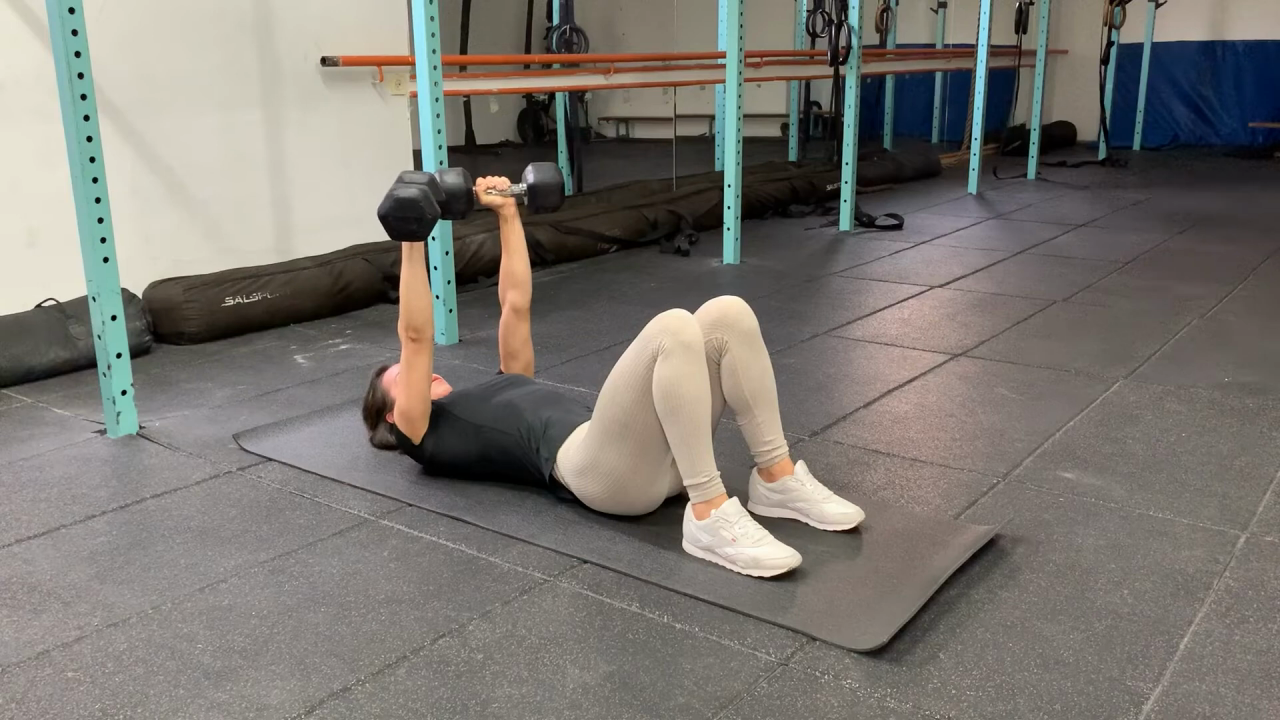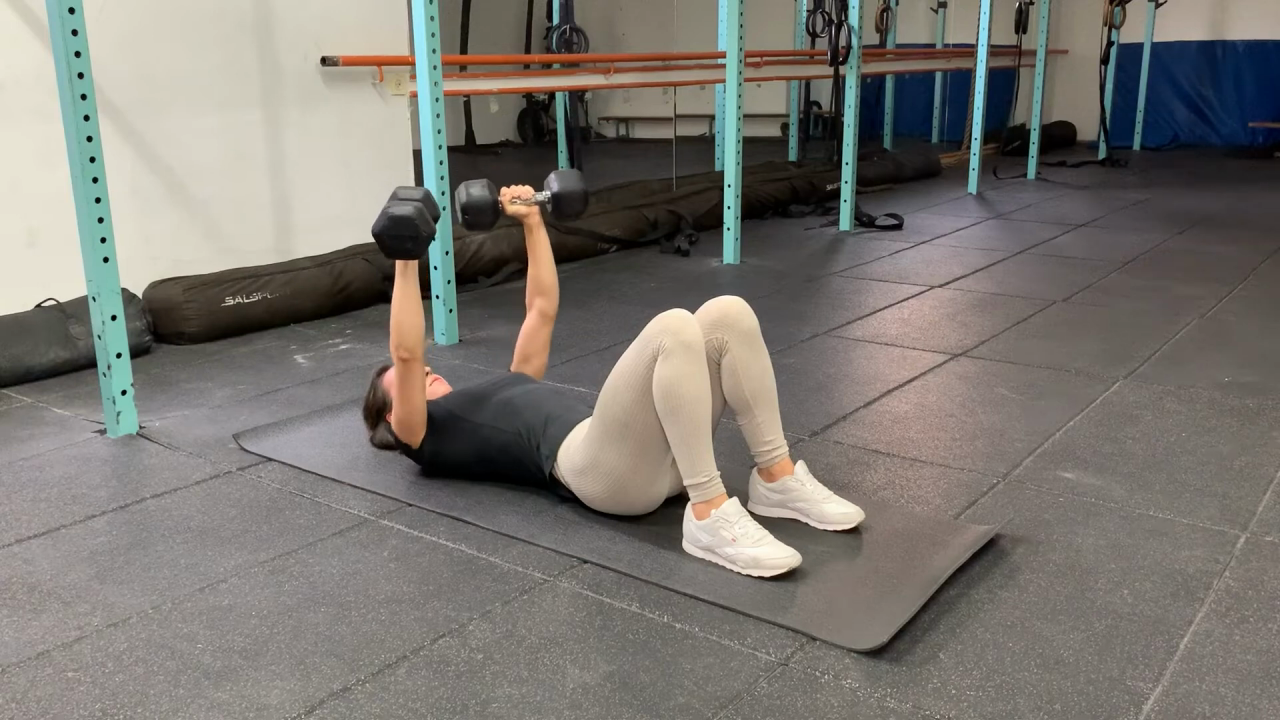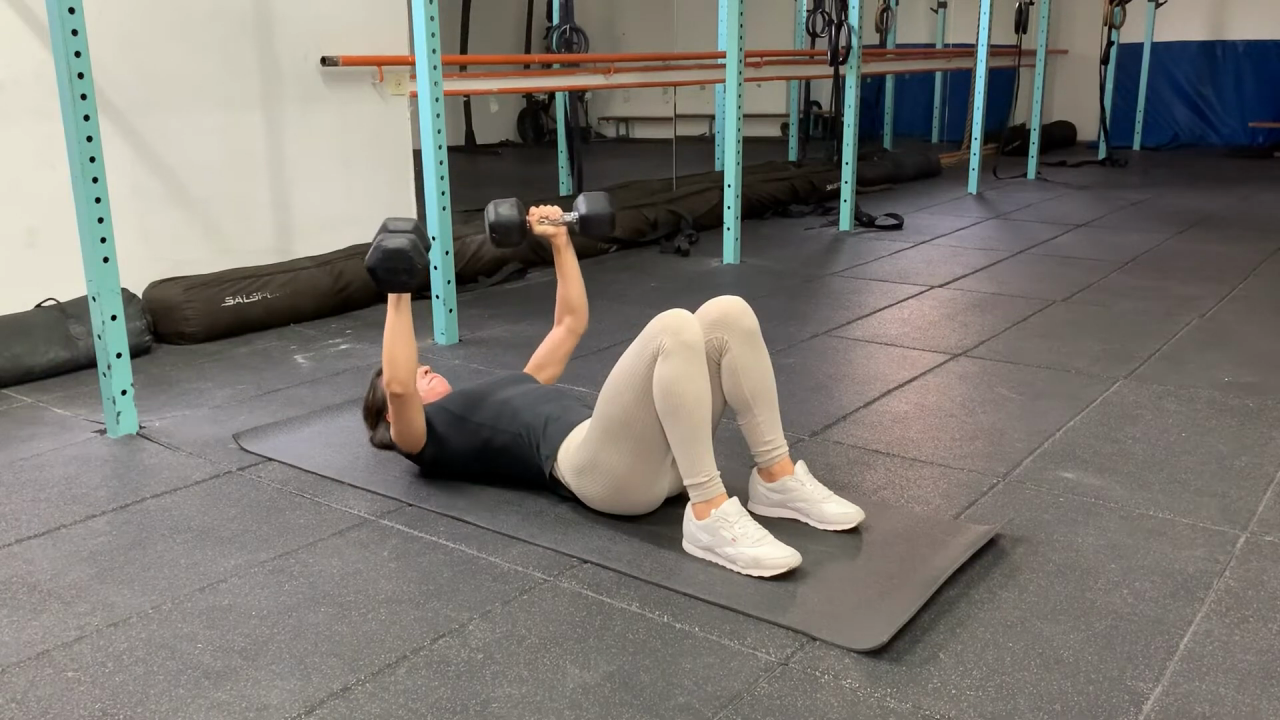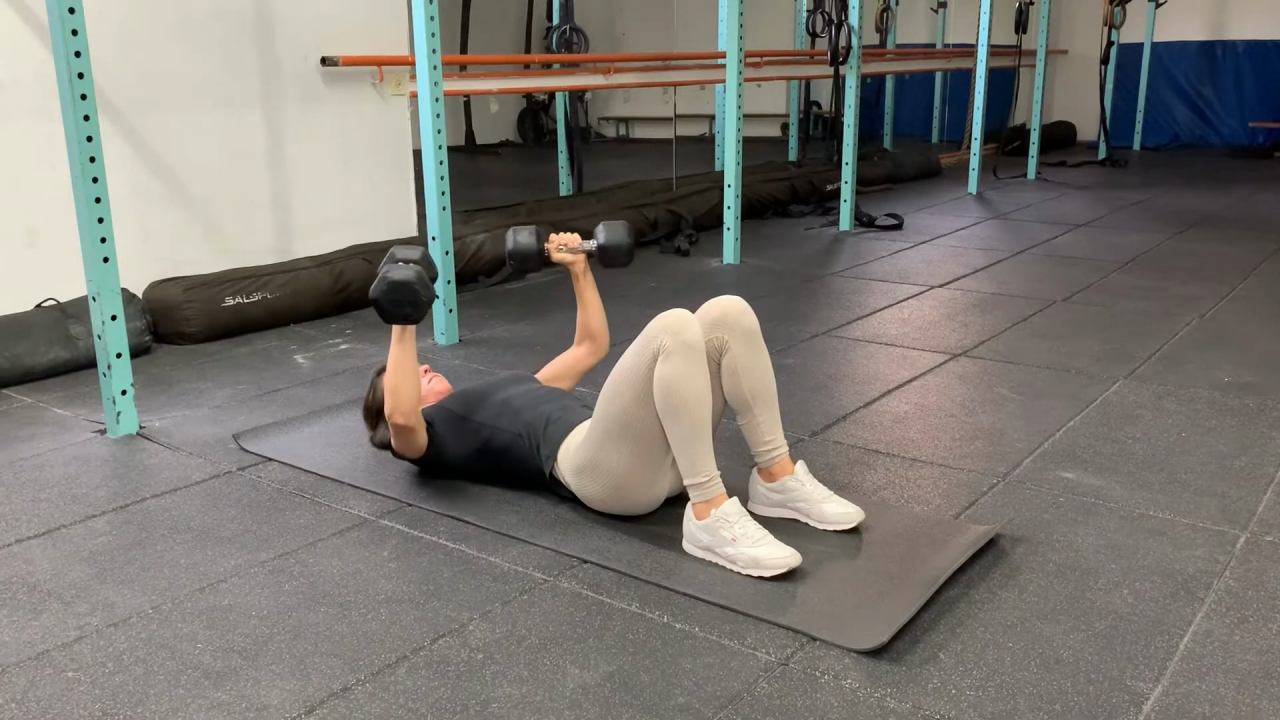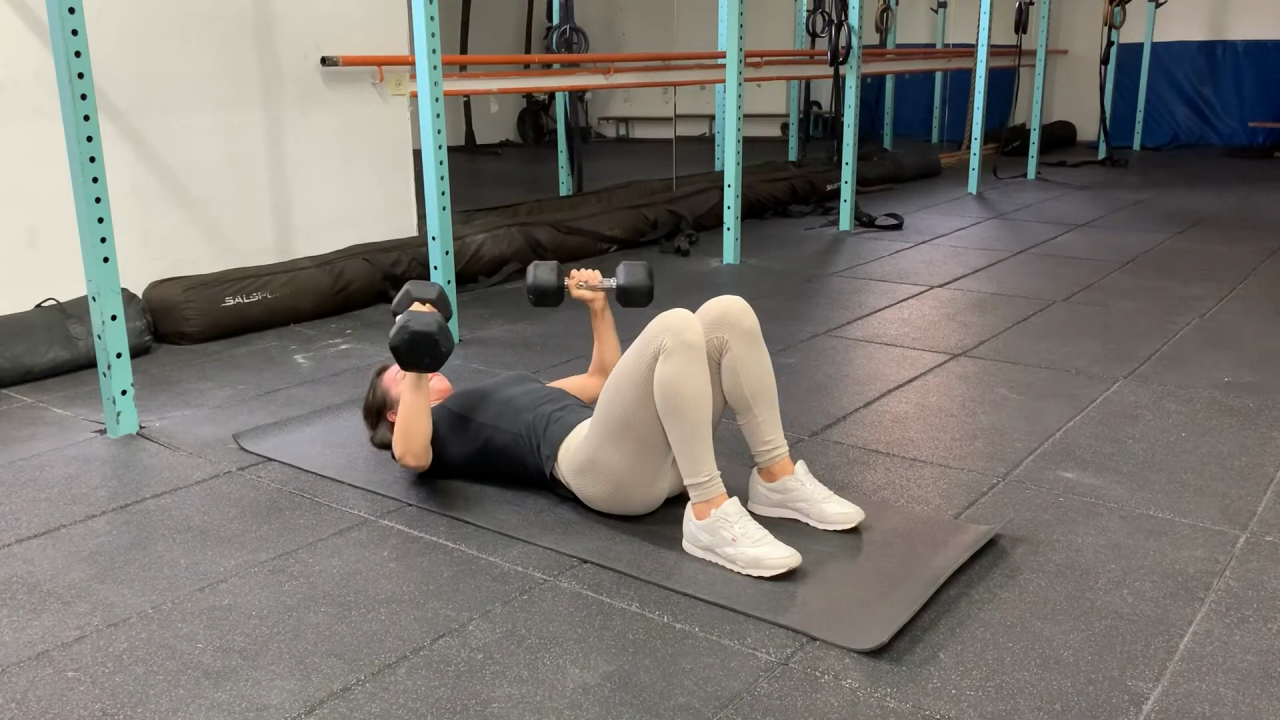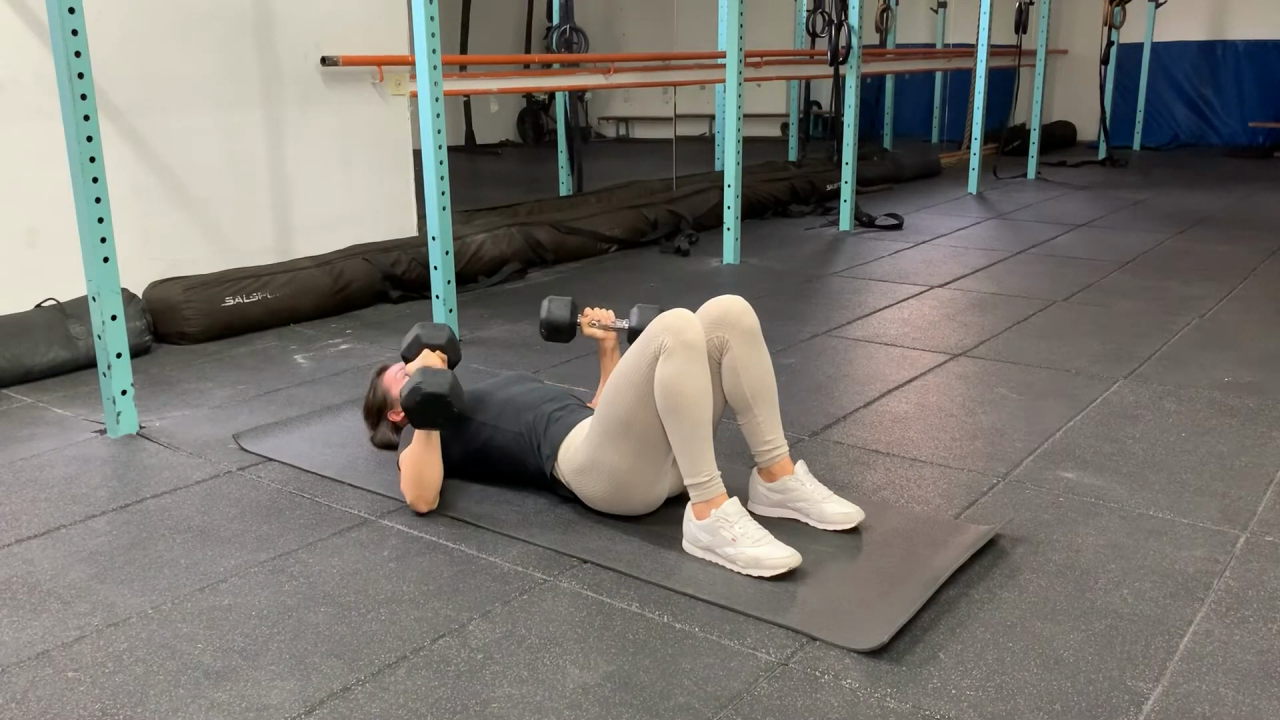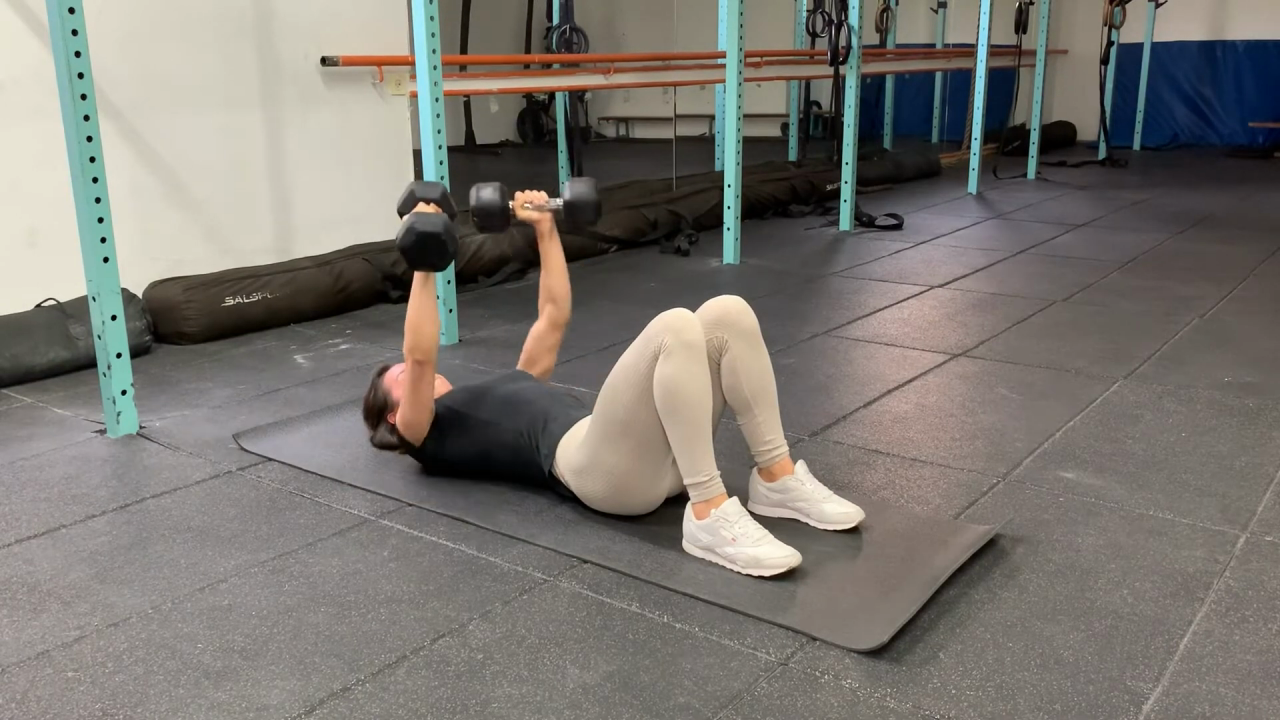
dt=0.7s
person 1, frame 1
left shoulder: (496, 391)
right shoulder: (426, 434)
left elbow: (516, 306)
right elbow: (416, 338)
left wrist: (507, 213)
right wrist: (412, 241)
left hip: (653, 454)
right hip: (596, 466)
left knee: (727, 313)
right knee: (673, 327)
left ankle: (777, 478)
right ankle: (710, 515)
person 1, frame 2
left shoulder: (501, 389)
right shoulder: (426, 435)
left elbow: (542, 310)
right elbow: (406, 355)
left wrist: (532, 222)
right wrist: (406, 261)
left hip: (654, 456)
right hip: (597, 466)
left knee: (727, 313)
right knee: (673, 328)
left ankle: (778, 480)
right ankle: (710, 516)
person 1, frame 3
left shoulder: (509, 386)
right shoulder: (425, 437)
left elbow: (571, 324)
right elbow: (399, 386)
left wrist: (560, 241)
right wrist: (399, 293)
left hip: (655, 452)
right hip: (597, 466)
left knee: (727, 313)
right knee: (674, 327)
left ankle: (777, 478)
right ankle: (710, 515)
person 1, frame 4
left shoulder: (506, 389)
right shoulder: (427, 437)
left elbow: (591, 347)
right elbow: (401, 417)
left wrist: (578, 269)
right wrist: (403, 323)
left hip: (654, 455)
right hip: (595, 465)
left knee: (727, 314)
right knee: (673, 329)
left ankle: (778, 480)
right ankle: (710, 516)
person 1, frame 5
left shoulder: (493, 395)
right shoulder: (431, 429)
left elbow: (602, 379)
right elbow: (411, 455)
left wrist: (597, 307)
left hip: (653, 450)
right hip: (595, 463)
left knee: (728, 312)
right knee: (674, 327)
left ankle: (778, 480)
right ankle: (710, 516)
person 1, frame 6
left shoulder: (498, 392)
right shoulder: (420, 433)
right elbow: (422, 498)
left wrist: (607, 347)
left hip: (652, 453)
right hip: (598, 467)
left knee: (728, 313)
right knee: (674, 328)
left ankle: (777, 480)
right ankle: (710, 516)
person 1, frame 7
left shoulder: (508, 386)
right shoulder: (431, 436)
left elbow: (554, 313)
right elbow: (421, 354)
left wrist: (545, 230)
right wrist: (423, 263)
left hip: (653, 453)
right hip: (597, 466)
left knee: (727, 312)
right knee: (674, 327)
left ankle: (777, 481)
right ankle: (710, 517)
